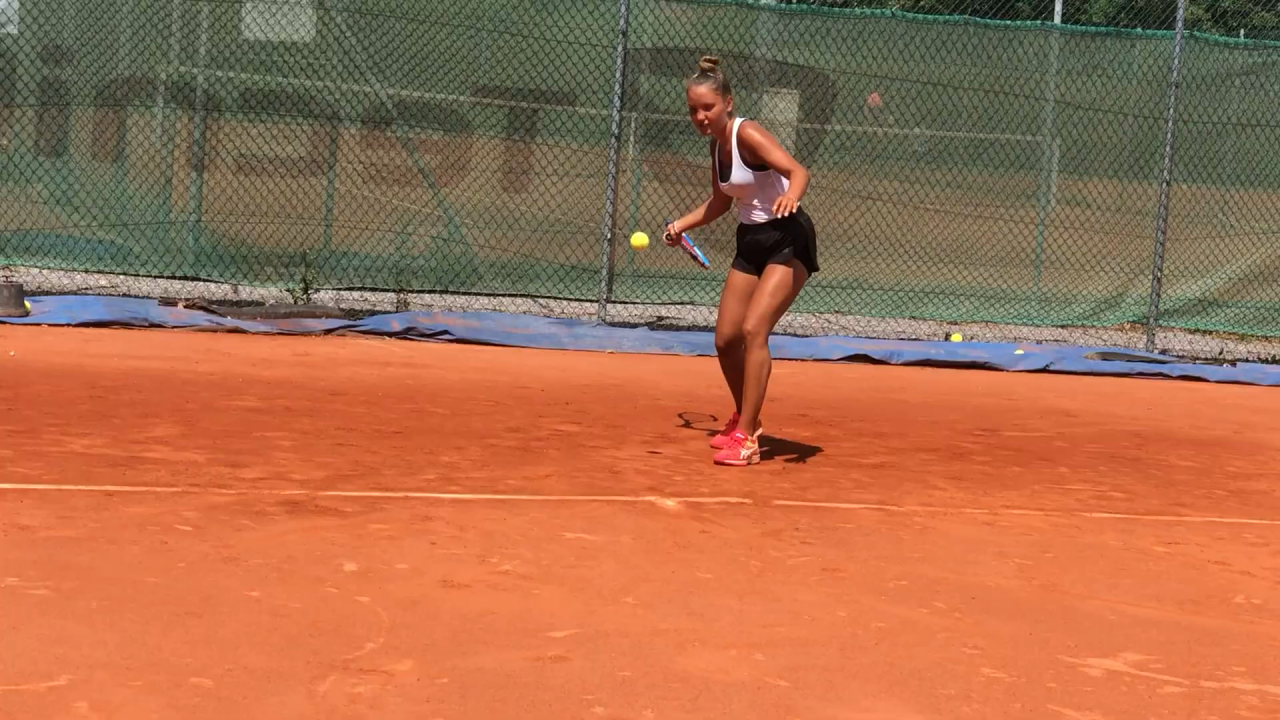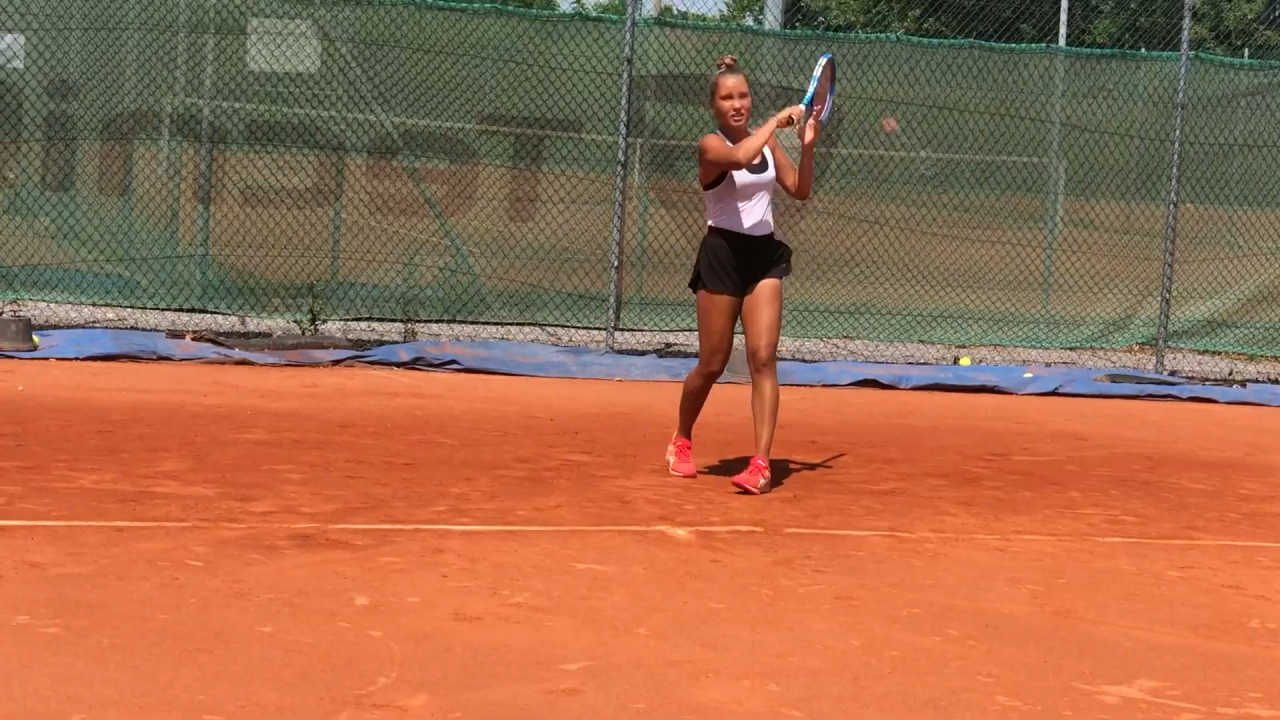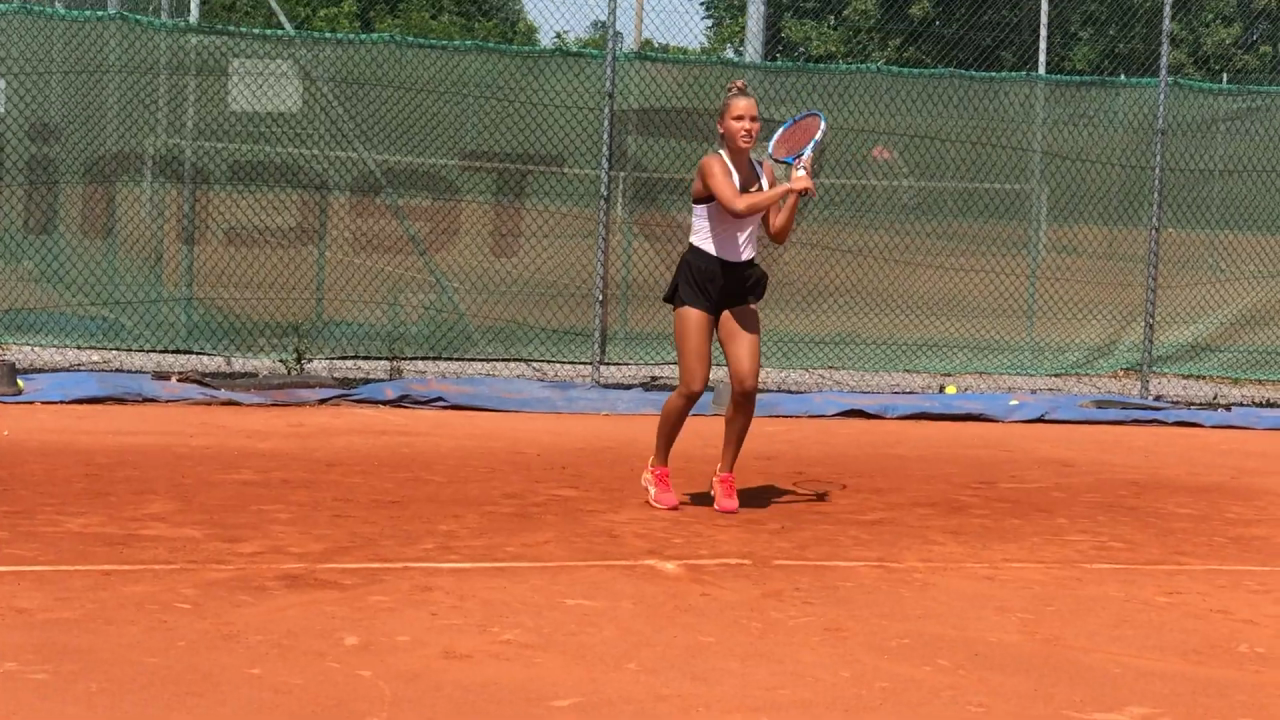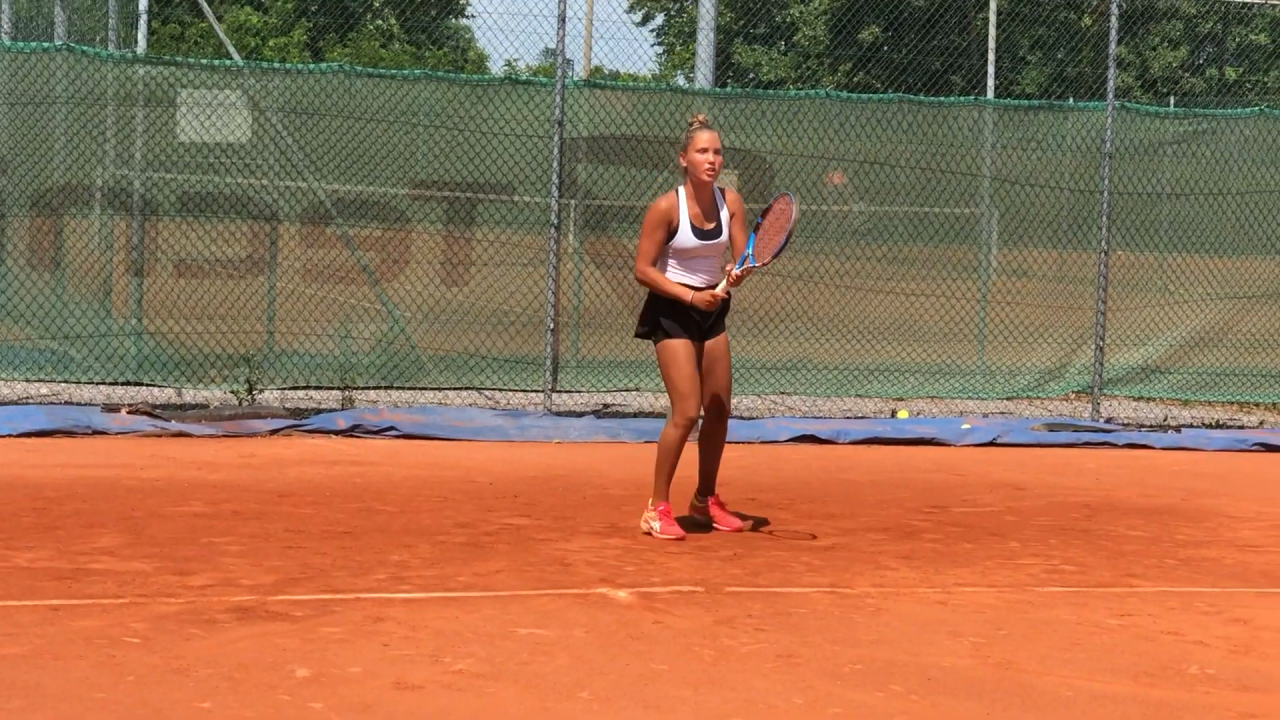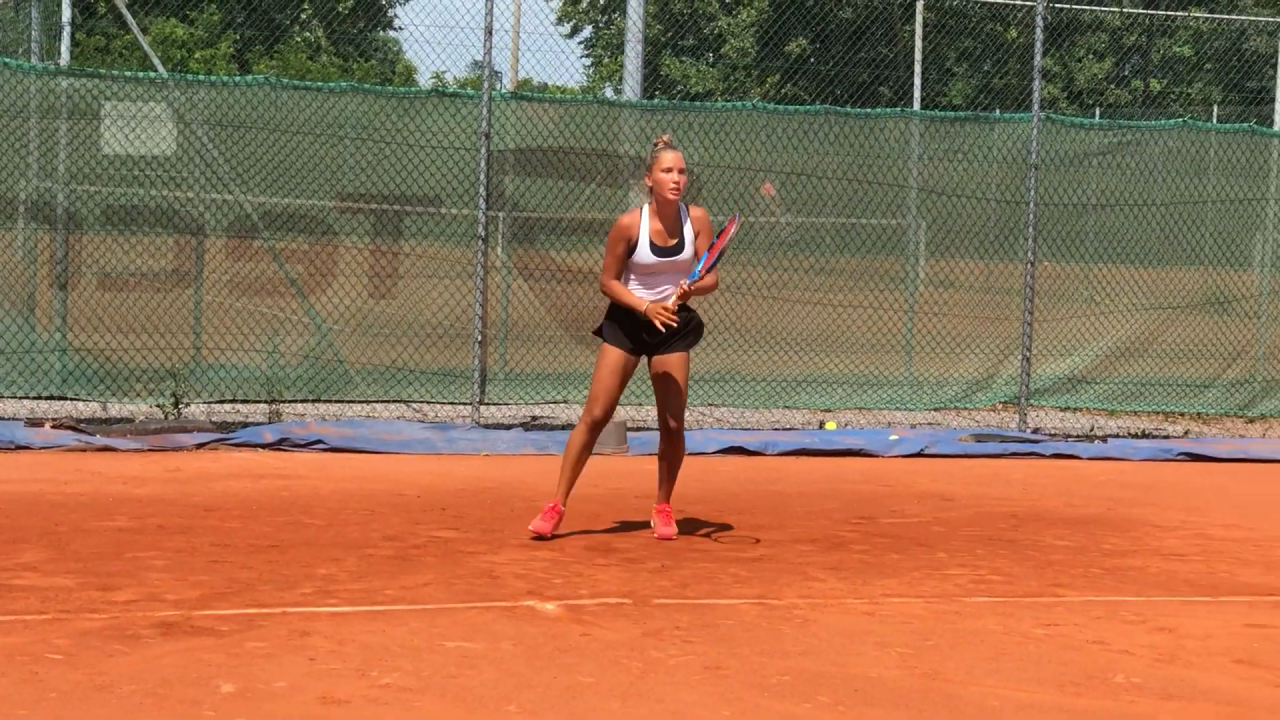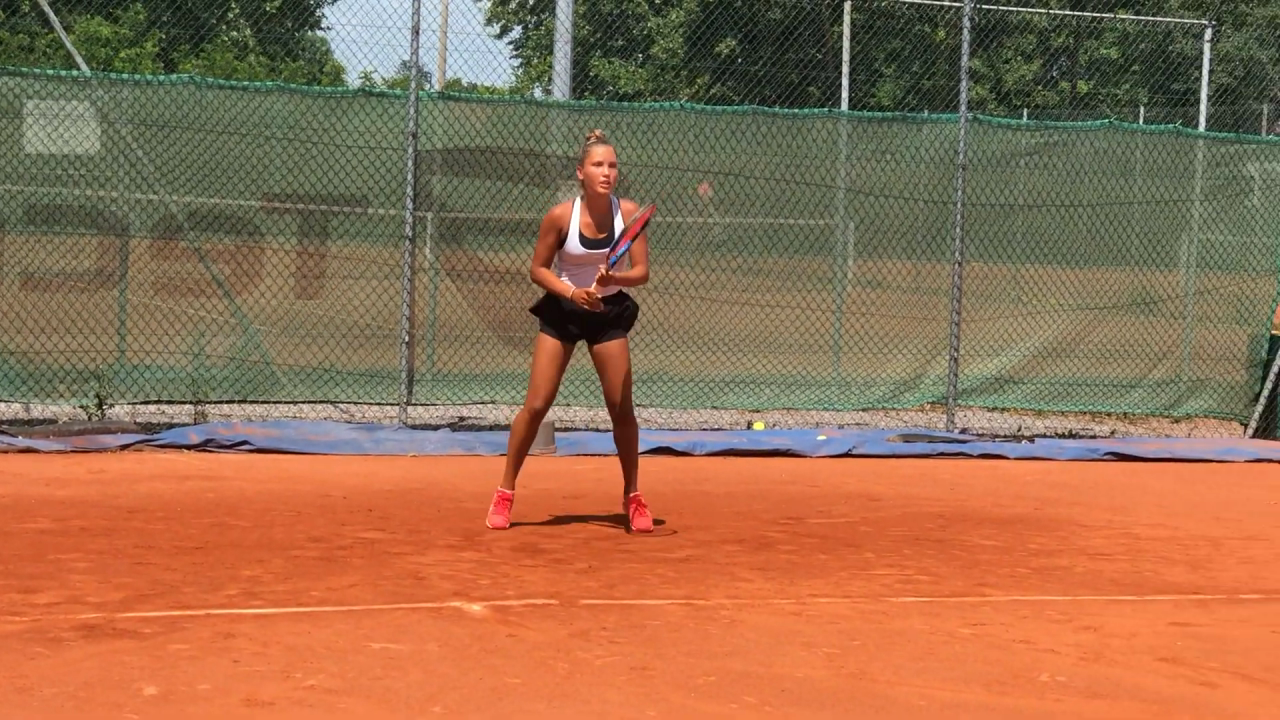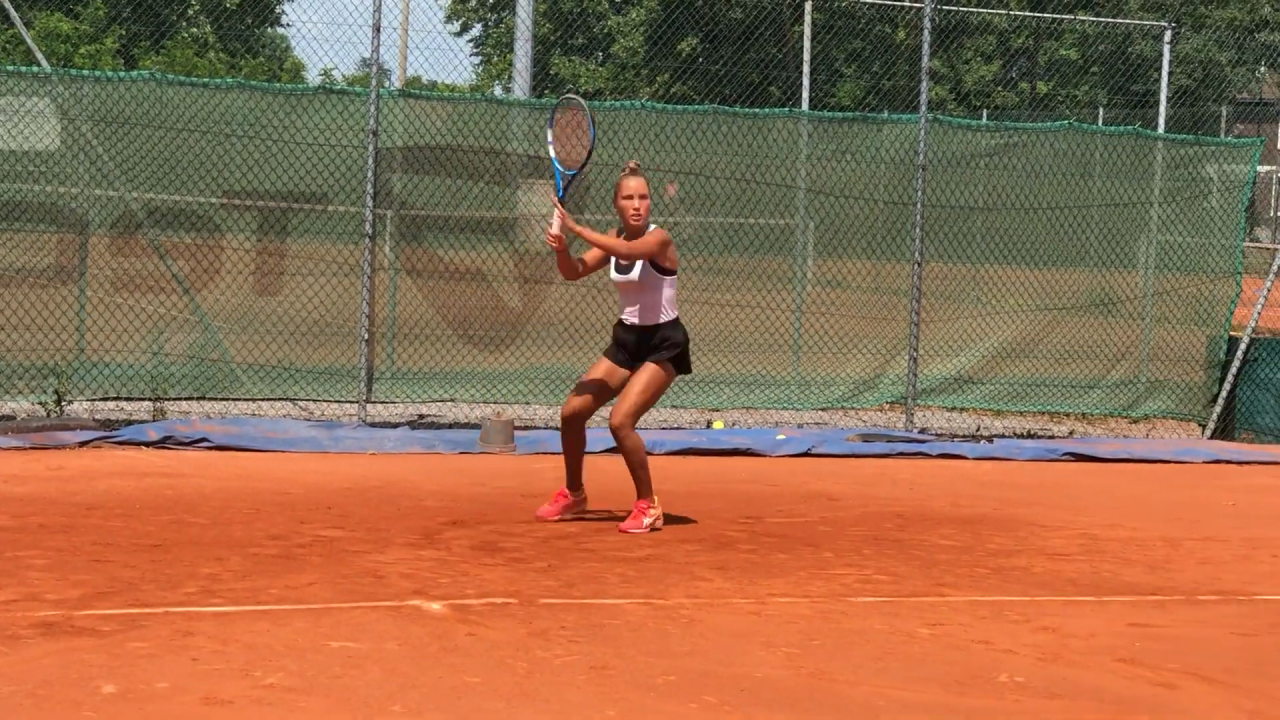
dt=0.4s
person 1, frame 1
left shoulder: (750, 133)
right shoulder: (717, 146)
left elbow: (798, 173)
left wrist: (790, 199)
right wrist: (684, 223)
left hip: (787, 239)
right hip: (751, 240)
left knee: (753, 331)
right knee: (725, 338)
left ankle: (746, 437)
right ankle: (743, 418)
person 1, frame 2
left shoulder: (768, 142)
right shoulder: (711, 146)
left elbow: (801, 192)
right elbow: (741, 157)
left wrist: (808, 145)
right wrist: (782, 119)
left hip: (765, 255)
right hip: (723, 256)
left knee: (763, 358)
right knee: (713, 364)
left ankle: (761, 463)
right ankle: (681, 440)
person 1, frame 3
left shoulder: (764, 169)
right shoulder: (712, 164)
left elbow: (778, 234)
right elbow: (738, 207)
left wrist: (796, 189)
right wrist: (785, 188)
left hip: (742, 281)
right hip: (700, 277)
left knee: (746, 385)
right knee: (692, 386)
left ankle: (724, 476)
right ankle: (657, 469)
person 1, frame 4
left shoulder: (731, 201)
right shoulder: (667, 206)
left elbow: (744, 258)
right elbow: (642, 269)
left wrist: (737, 274)
right wrist: (689, 295)
left hip: (711, 311)
right hip: (672, 312)
left knee: (719, 409)
right knee: (688, 413)
left ankle: (707, 498)
right ankle: (657, 507)
person 1, frame 5
left shoulder: (698, 218)
right shoulder: (629, 223)
left elbow: (710, 279)
right elbow: (608, 281)
left wrist: (692, 289)
right wrist: (645, 307)
left hip: (674, 326)
right hip: (627, 322)
left knee: (672, 424)
right knee: (595, 415)
left ankle: (662, 507)
right ankle: (556, 506)
person 1, frame 6
left shoulder: (628, 213)
right shoulder: (561, 215)
left elbow: (642, 272)
right elbow: (538, 268)
left wrist: (613, 278)
right wrist: (572, 289)
left hip: (610, 312)
right hip: (563, 312)
left knee: (621, 411)
right knee: (536, 405)
left ankle: (632, 497)
right ankle: (506, 492)
person 1, frame 7
left shoulder: (659, 239)
right shoulder: (611, 240)
left elbow: (628, 248)
right elbow: (572, 273)
left wrist: (575, 229)
right wrist: (561, 248)
left hip: (665, 342)
right hip: (627, 339)
left knee: (620, 421)
right knee: (572, 413)
left ankle: (648, 505)
right ankle: (572, 493)
